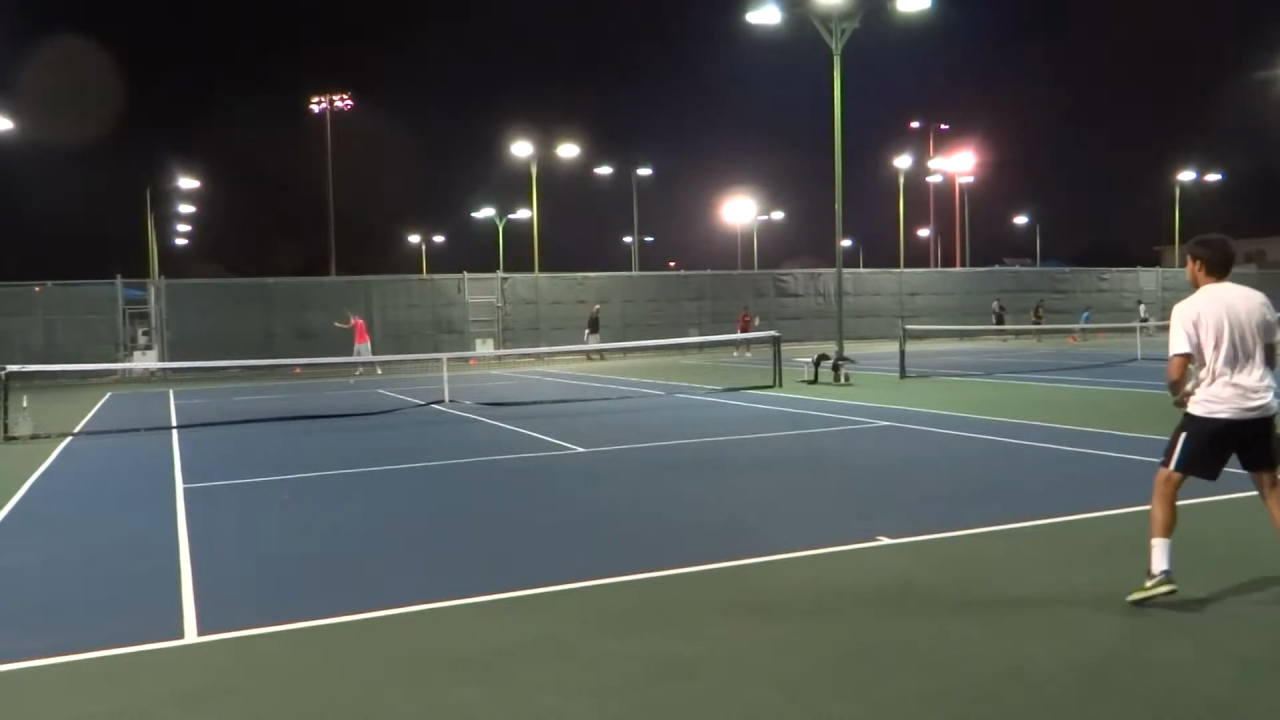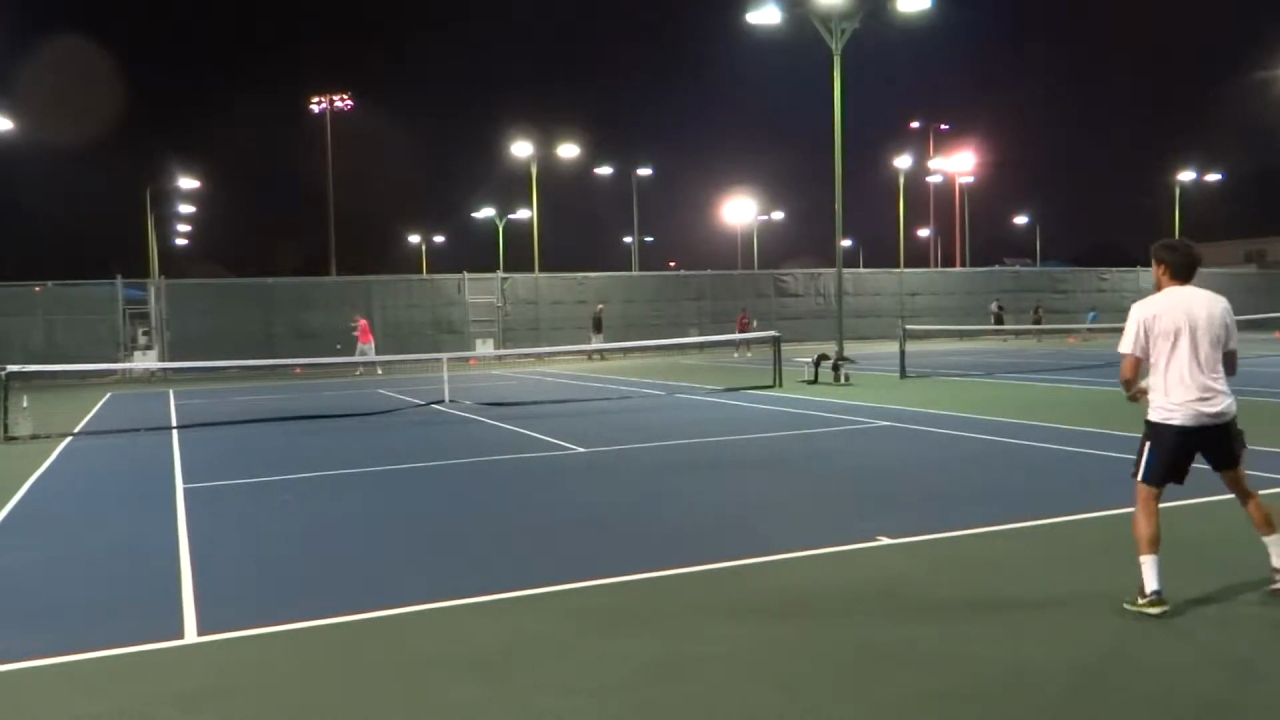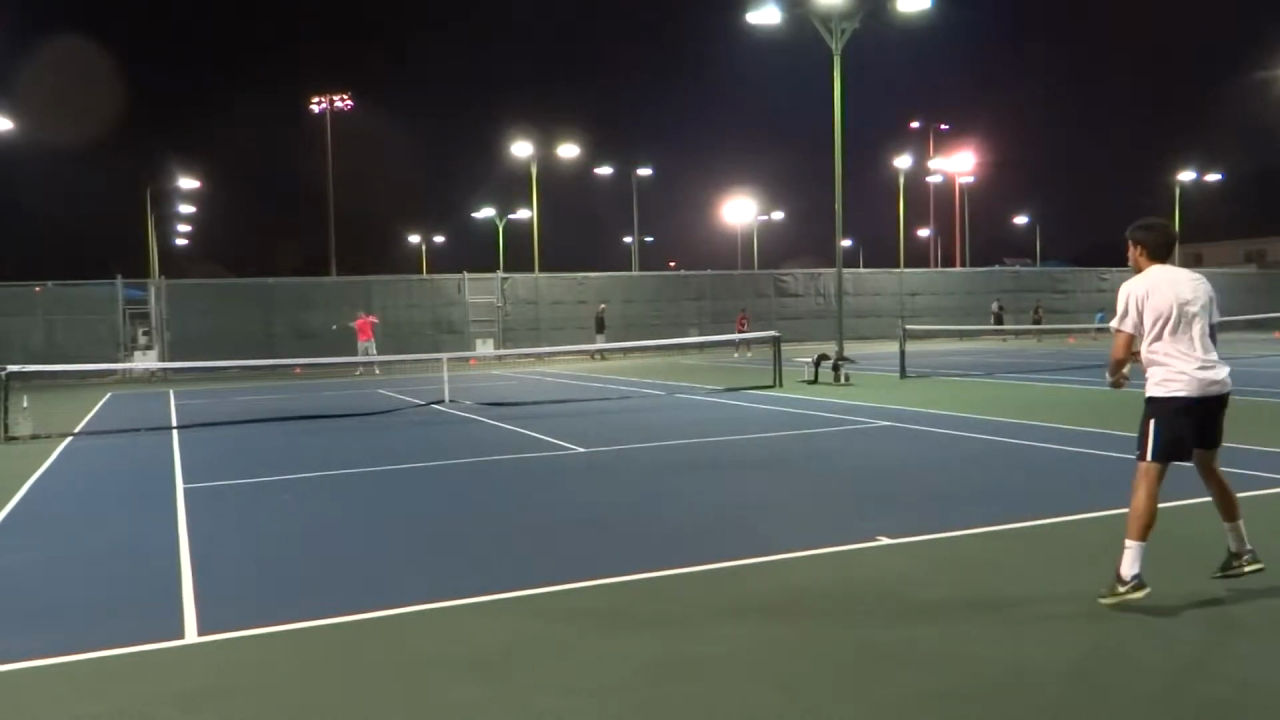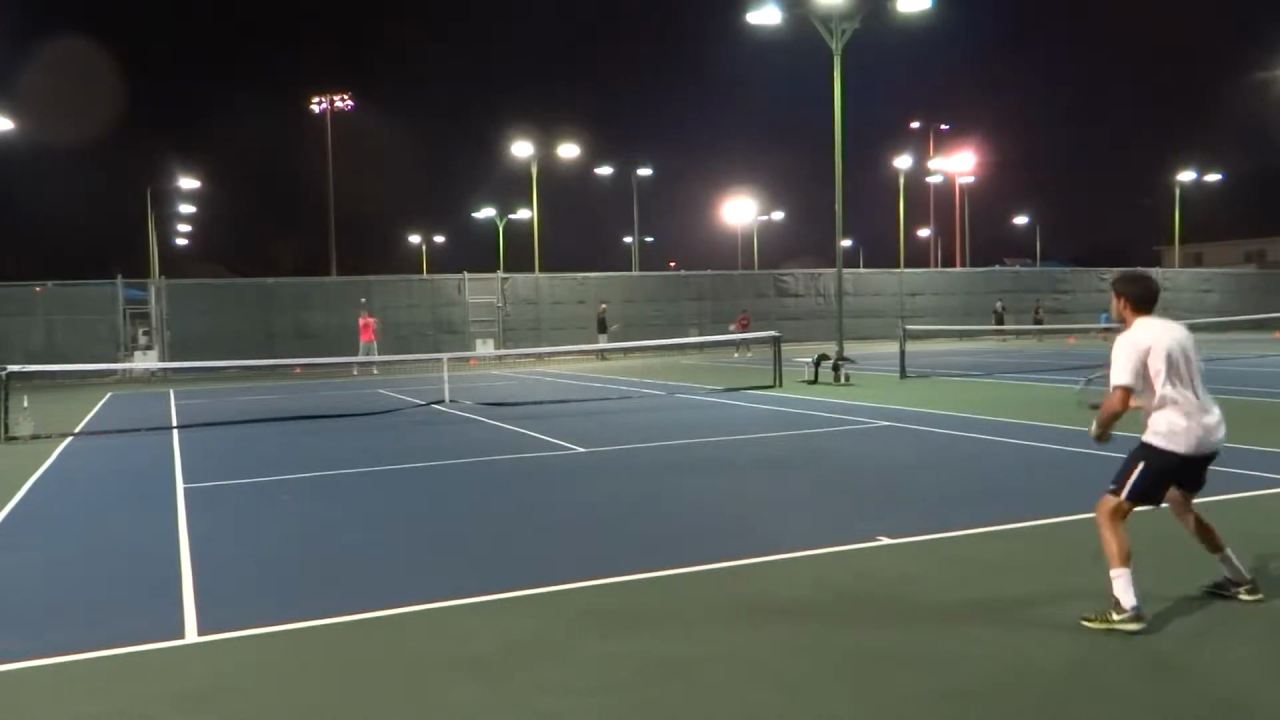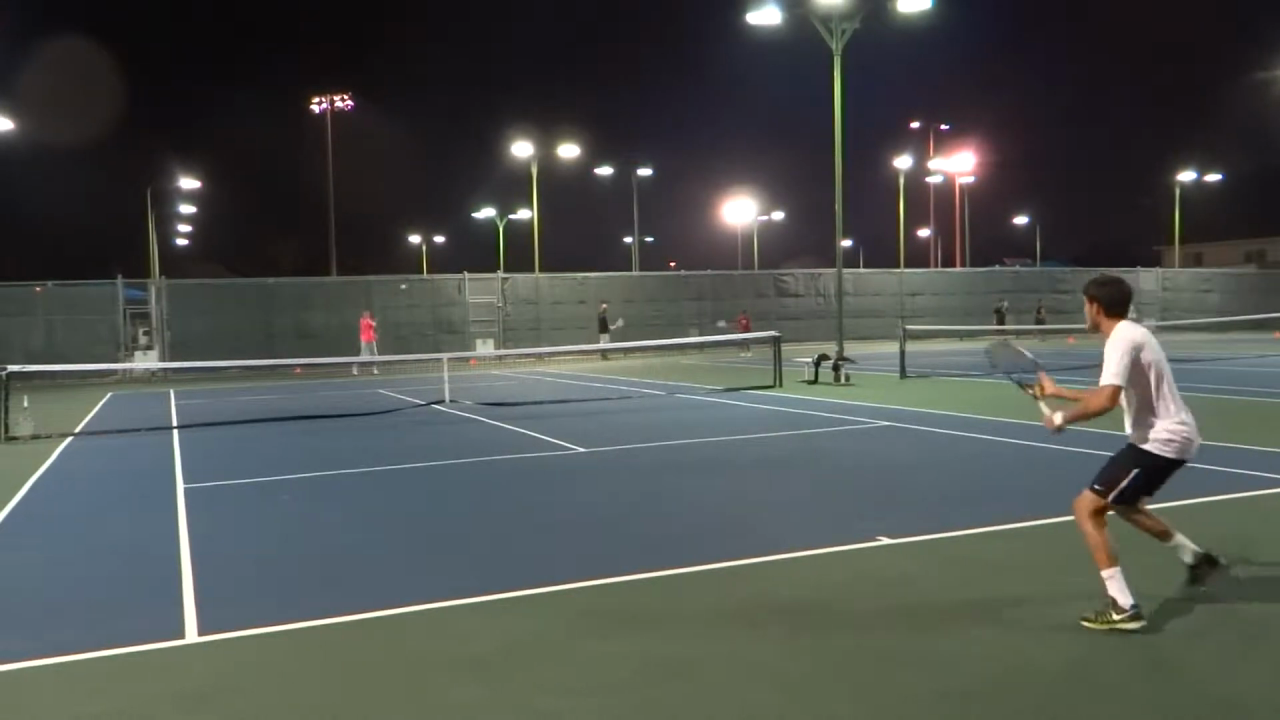
dt=0.2s
person 1, frame 1
left shoulder: (1188, 308)
left elbow: (1178, 373)
left wrist: (1182, 394)
left hip: (1210, 411)
left knee: (1165, 484)
left ankle: (1160, 572)
person 1, frame 2
left shoulder: (1145, 310)
right shoulder: (1219, 305)
left elbow: (1129, 372)
right elbow: (1230, 366)
left wrist: (1134, 390)
left hip: (1170, 416)
right hip: (1219, 411)
left knee: (1146, 499)
right knee: (1240, 487)
left ankle: (1151, 591)
person 1, frame 3
left shoulder: (1135, 288)
right shoulder: (1199, 282)
left elbow: (1121, 353)
left wrist: (1114, 375)
left hip: (1174, 390)
right hip: (1215, 384)
left knee: (1148, 477)
right knee: (1207, 467)
left ankle: (1129, 576)
right ankle: (1240, 552)
person 1, frame 4
left shoulder: (1130, 341)
right shoulder: (1179, 332)
left elbow: (1119, 405)
left wrist: (1100, 426)
right wrist: (1125, 404)
left hip: (1172, 440)
right hip: (1208, 434)
left knee: (1107, 511)
right knee: (1180, 505)
left ankle: (1125, 606)
right ankle: (1238, 579)
person 1, frame 5
left shoulder: (1121, 341)
right shoulder: (1129, 335)
left elbow: (1103, 403)
right elbow: (1105, 396)
left wrist: (1062, 418)
right wrist: (1058, 394)
left hip: (1160, 441)
right hip: (1173, 438)
left knee: (1086, 510)
right knee: (1126, 506)
left ankle: (1123, 607)
right ankle: (1197, 559)
